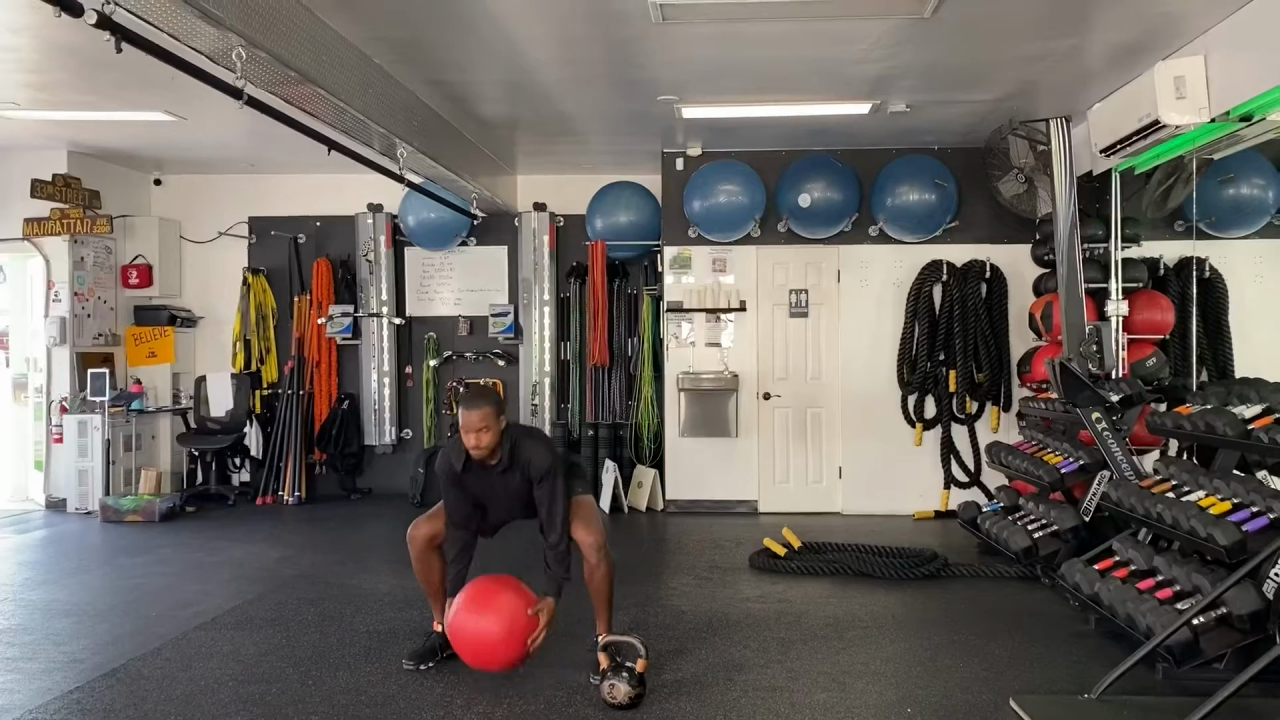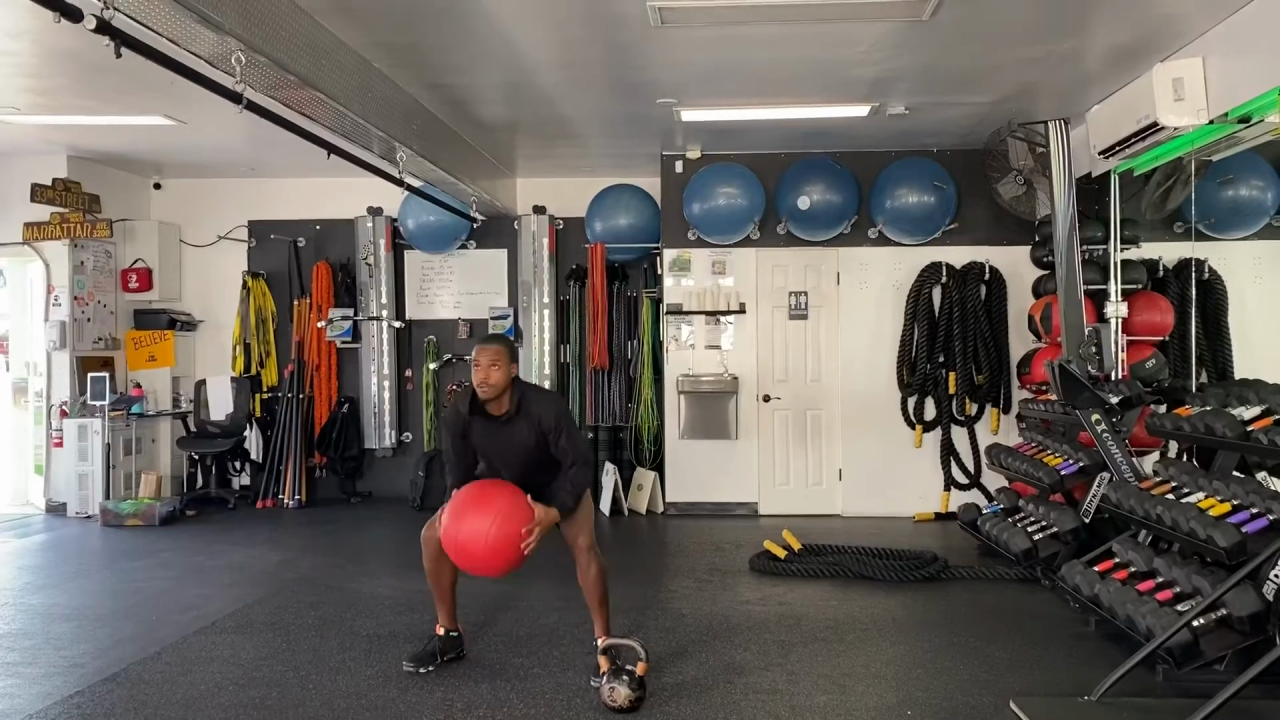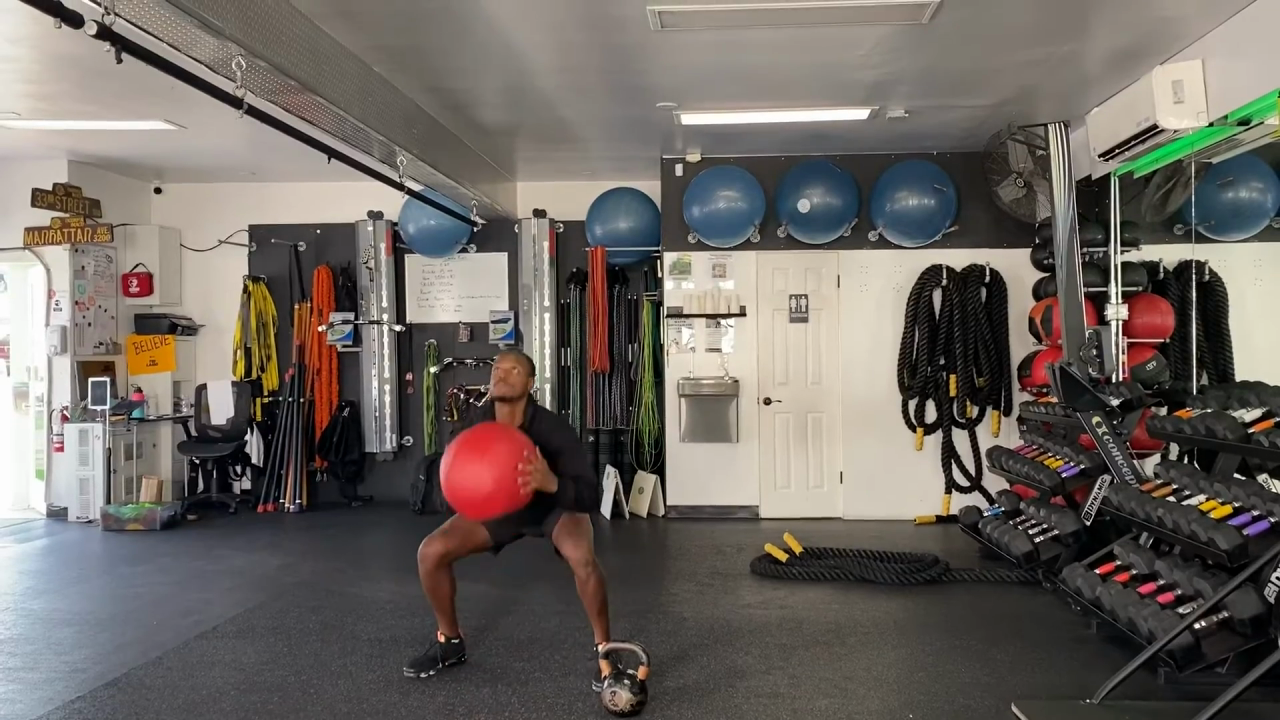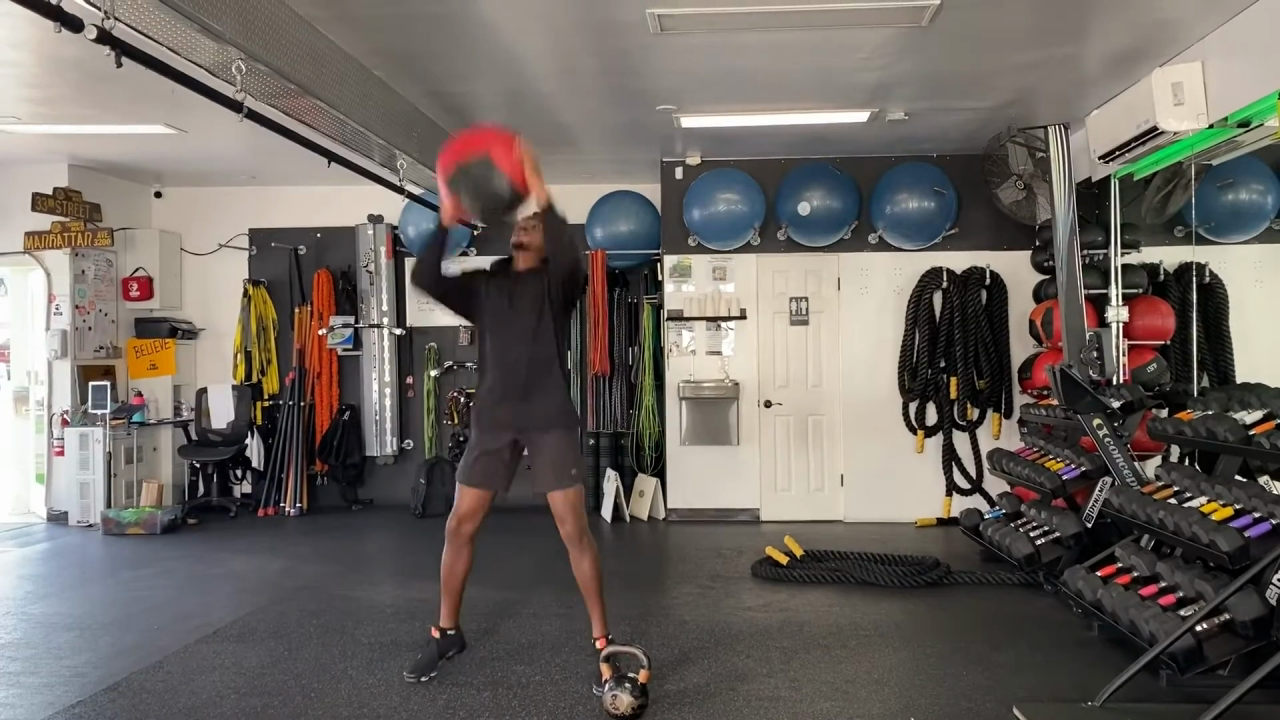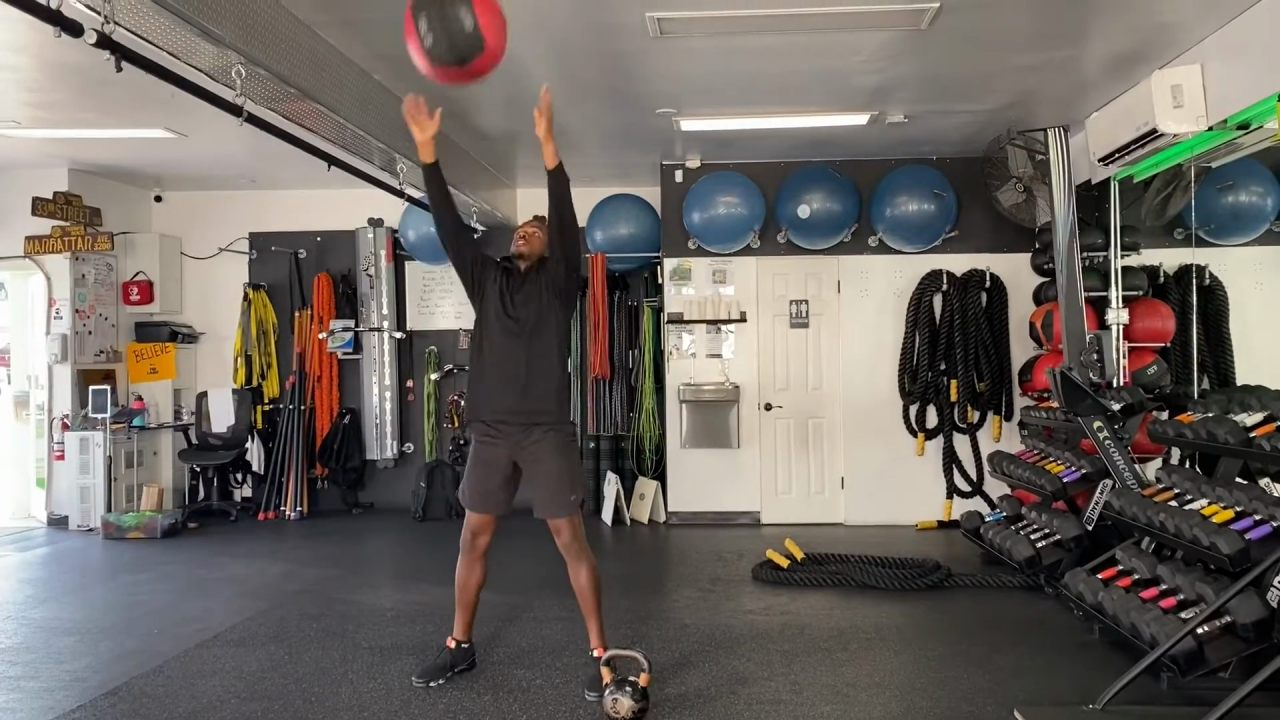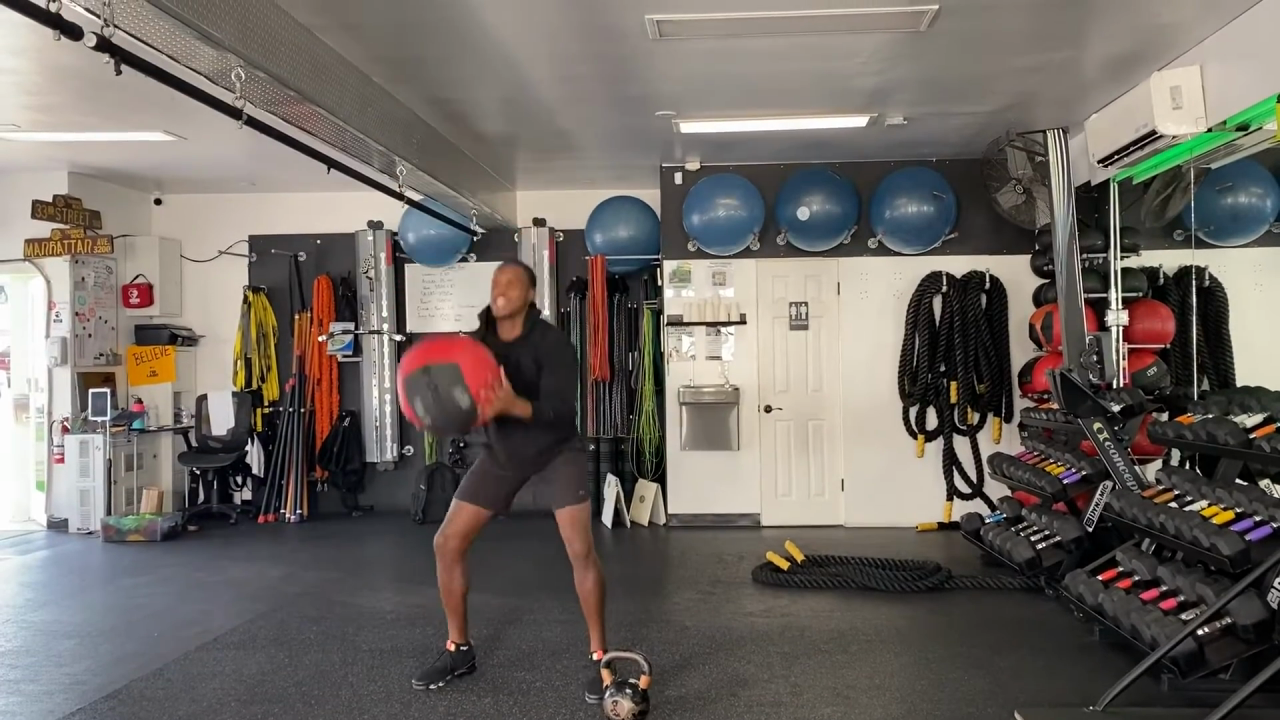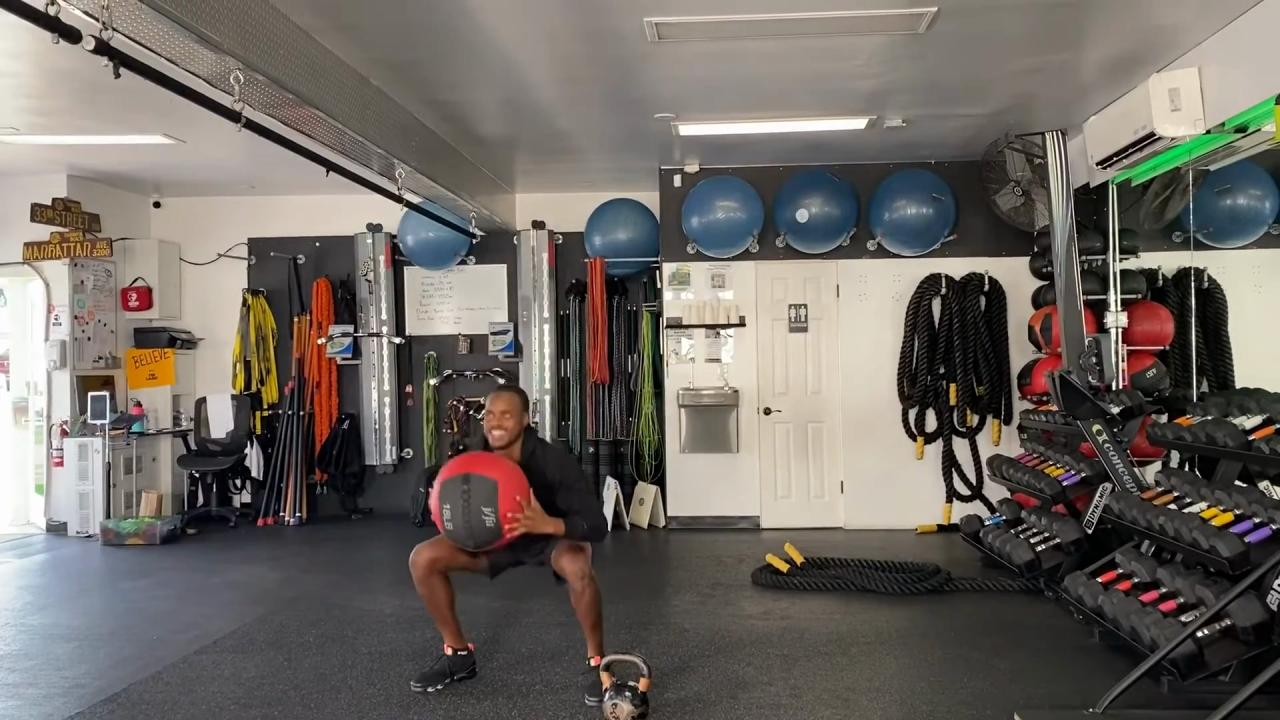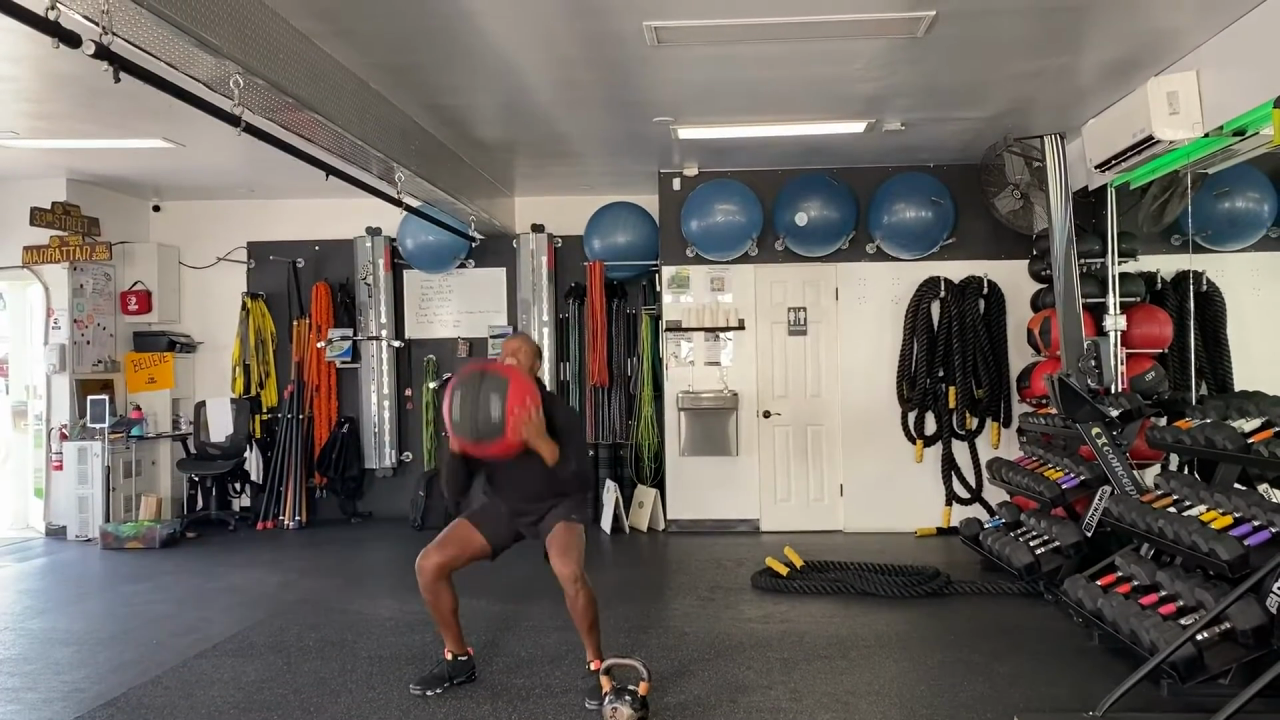
dt=0.4s
person 1, frame 1
left shoulder: (537, 452)
right shoulder: (450, 459)
left elbow: (555, 527)
right elbow: (459, 528)
left wrist: (550, 596)
right wrist: (453, 593)
left hip: (562, 486)
right hip: (492, 500)
left knee: (592, 542)
right knee: (420, 534)
right ankle: (443, 631)
person 1, frame 2
left shoulder: (546, 407)
right shoulder: (459, 413)
left elbow: (580, 465)
right elbow: (458, 471)
left wrist: (553, 512)
left hip: (555, 481)
right hip: (497, 480)
left knee: (583, 544)
right knee: (434, 534)
left ankle: (603, 643)
right ankle: (447, 634)
person 1, frame 3
left shoulder: (554, 429)
left elbow: (590, 493)
left wrist: (551, 483)
left hip: (555, 506)
left knee: (582, 558)
right knee: (431, 552)
right ankle: (449, 641)
person 1, frame 4
left shoulder: (556, 281)
right shoulder: (483, 284)
left elbow: (570, 260)
right elbow: (423, 278)
left wrist: (541, 195)
right wrist: (448, 219)
left hip: (550, 422)
right hip: (494, 420)
left knee: (574, 534)
right knee: (459, 527)
left ankle: (603, 642)
right ankle: (446, 632)
person 1, frame 5
left shoulder: (557, 284)
right shoulder: (487, 281)
left elbow: (566, 225)
right elbow: (449, 226)
left wrist: (547, 145)
right wrist: (427, 149)
left hip: (547, 428)
right hip: (492, 431)
left knee: (570, 542)
right knee: (474, 539)
left ankle: (599, 653)
right ankle: (459, 646)
person 1, frame 6
left shoulder: (551, 342)
right shoulder: (475, 345)
left elbow: (561, 410)
left wrist: (513, 405)
left hip: (556, 449)
right hip: (501, 453)
left knee: (580, 548)
right knee: (447, 542)
left ankle: (599, 657)
right ankle: (459, 649)
person 1, frame 7
left shoulder: (554, 461)
left elbow: (596, 525)
left wrist: (546, 524)
left hip: (556, 533)
left knee: (578, 570)
right knee: (423, 559)
left ankle: (596, 662)
right ankle: (458, 653)
person 1, frame 8
left shoulder: (558, 413)
left elbow: (582, 481)
right elbow: (453, 491)
left wrist: (542, 443)
right wrist: (456, 446)
left hip: (556, 505)
right hip: (501, 507)
left knee: (570, 573)
right knee: (430, 565)
left ankle: (596, 665)
right ankle: (458, 658)
